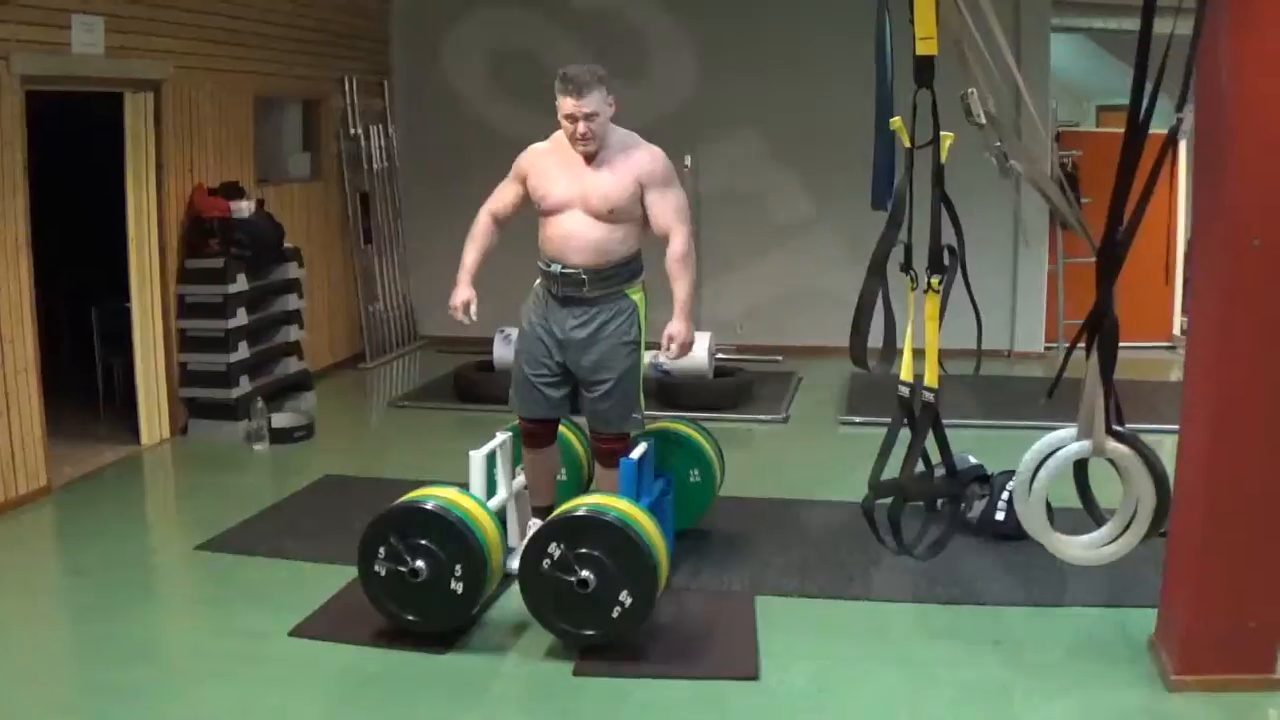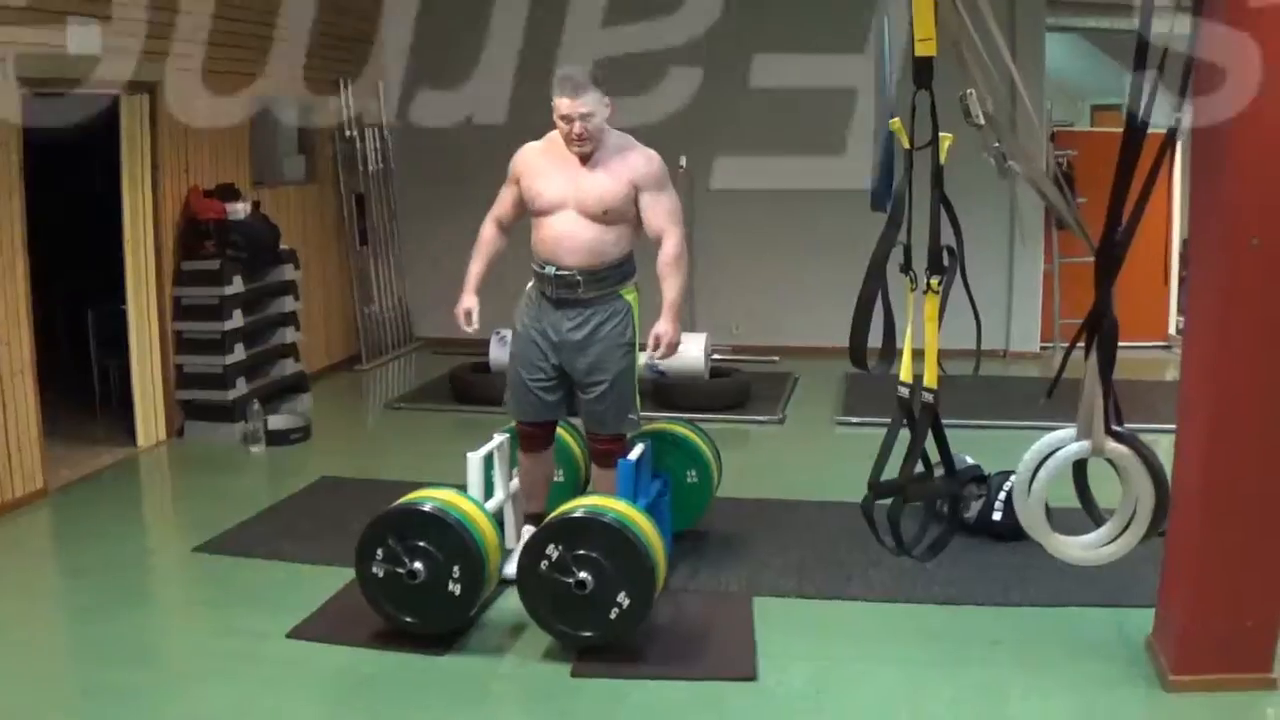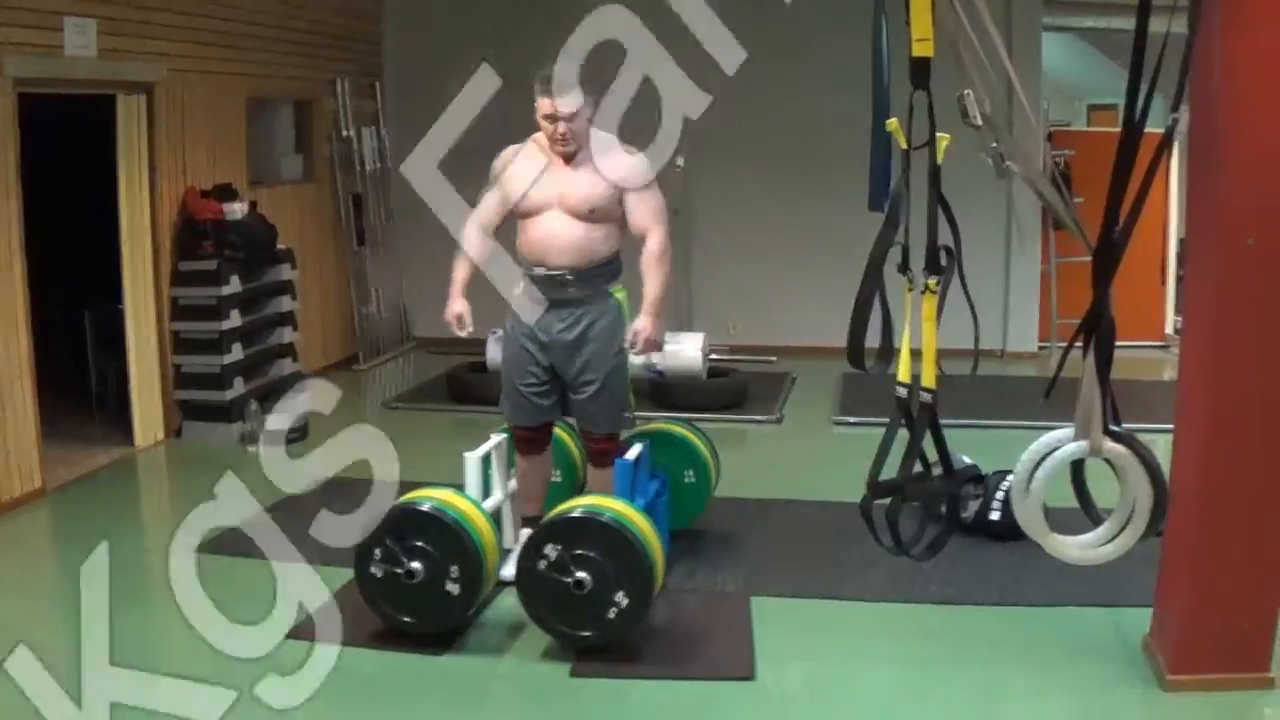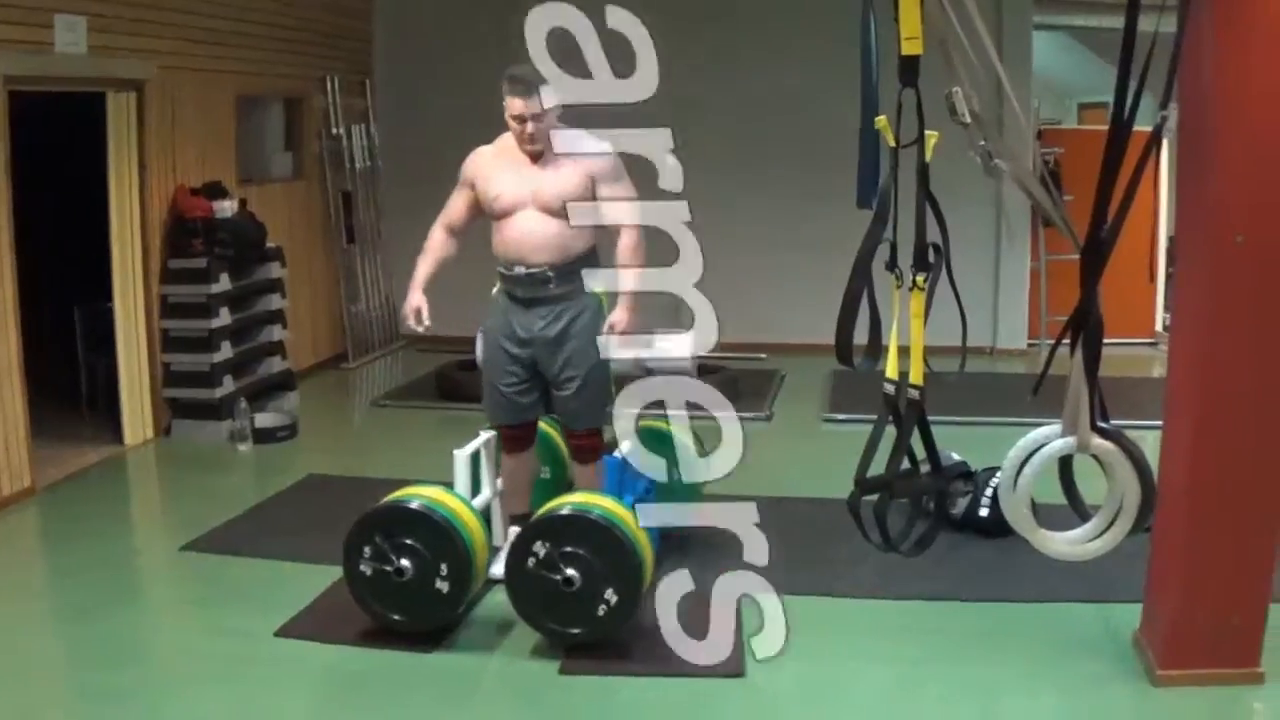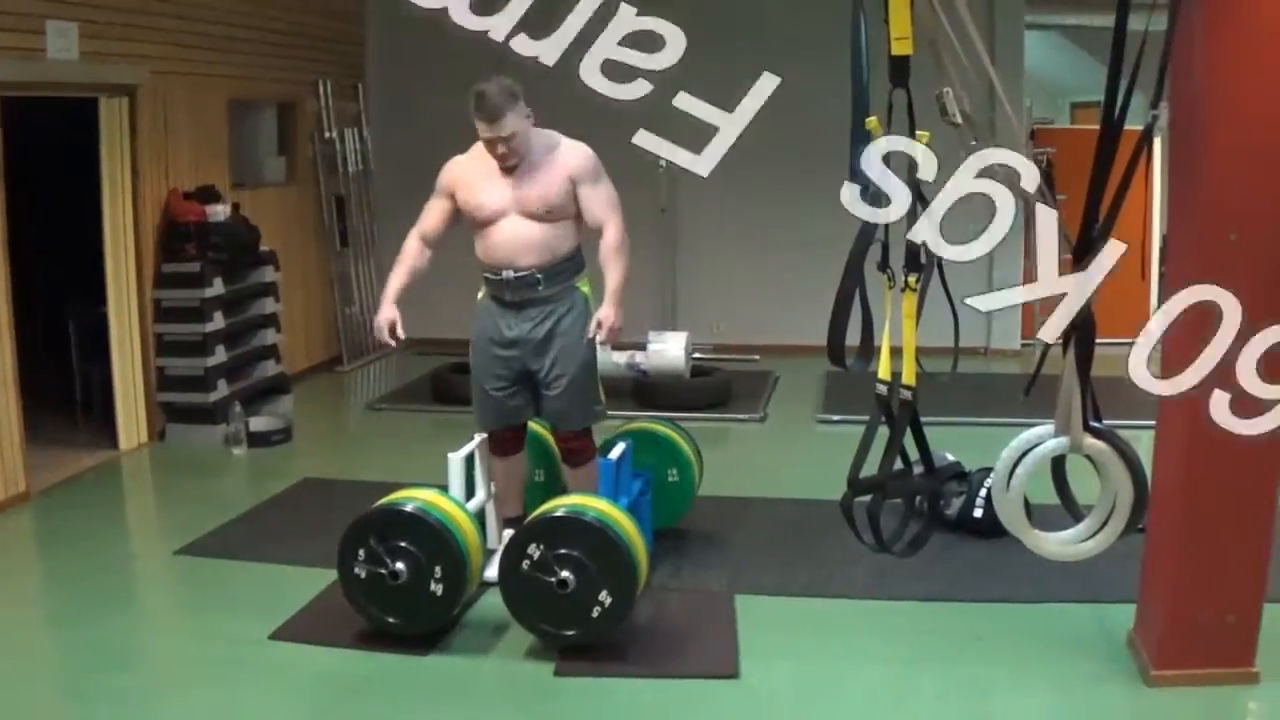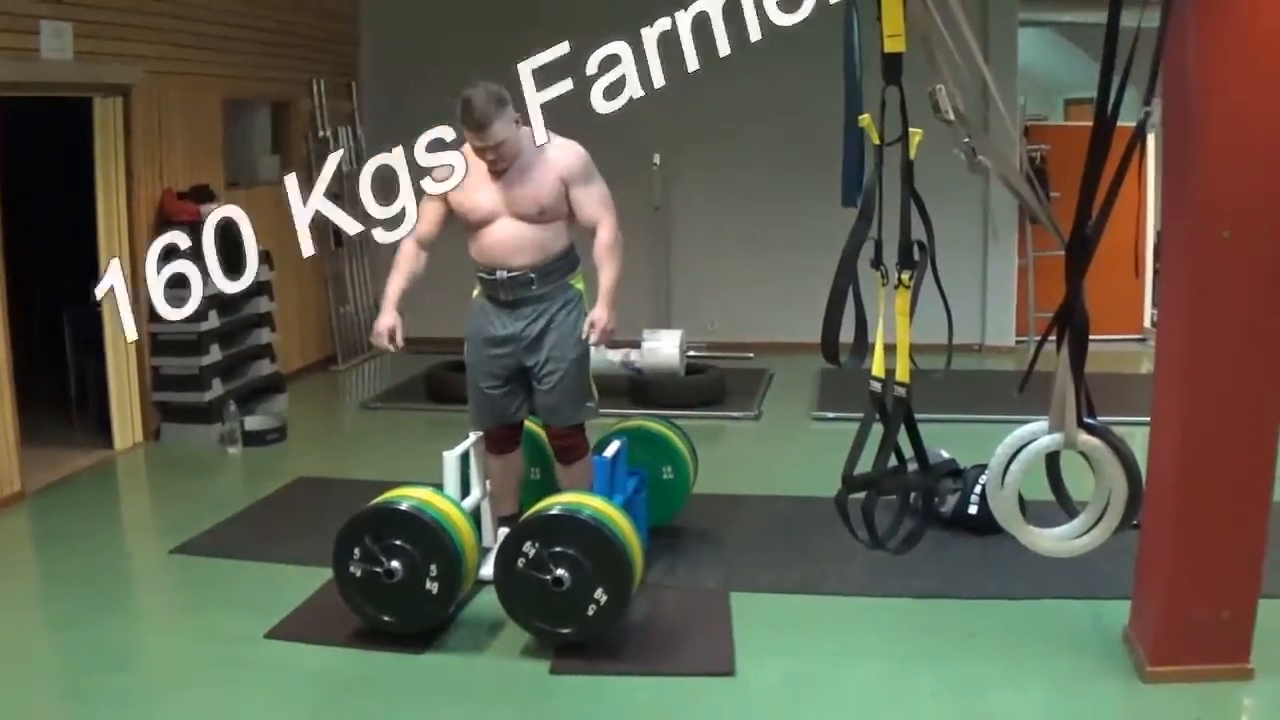
dt=0.2s
person 1, frame 1
left shoulder: (646, 161)
right shoulder: (536, 158)
left elbow: (678, 237)
right elbow: (491, 215)
left wrist: (681, 313)
right wrist: (464, 280)
left hip: (611, 307)
right hip: (546, 301)
left knee: (610, 433)
right knee: (535, 423)
right ankle: (540, 525)
person 1, frame 2
left shoulder: (640, 163)
right shoulder: (529, 159)
left elbow: (670, 240)
right elbow: (497, 223)
left wrist: (669, 314)
right wrist: (470, 287)
left hip: (605, 308)
right hip: (540, 304)
left knee: (606, 435)
right knee: (532, 426)
right ankle: (533, 531)
person 1, frame 3
left shoulder: (623, 163)
right shoulder: (513, 162)
left elbow: (654, 238)
right elbow: (480, 226)
left wrist: (650, 310)
right wrist: (458, 291)
left hip: (595, 306)
left knee: (599, 434)
right knee: (526, 429)
right ankle: (529, 534)
person 1, frame 4
left shoulder: (595, 158)
right shoulder: (482, 162)
left elbow: (628, 230)
right elbow: (447, 228)
left wrist: (625, 300)
right wrist: (418, 286)
left hip: (573, 303)
right hip: (508, 305)
left knee: (583, 429)
right knee: (512, 428)
right ankle: (518, 532)
person 1, frame 5
left shoulder: (574, 158)
right shoulder: (459, 172)
left elbow: (611, 229)
right elbow: (422, 239)
left wrist: (612, 300)
right wrist: (390, 299)
left hip: (560, 304)
right hip: (496, 309)
left knee: (572, 431)
right knee: (503, 431)
right ankle: (511, 535)
person 1, frame 6
left shoulder: (564, 157)
right shoulder: (450, 174)
left elbow: (605, 227)
right elbow: (416, 242)
left wrist: (604, 302)
right wrist: (389, 306)
left hip: (556, 304)
right hip: (491, 309)
left knee: (565, 428)
right knee: (498, 433)
right ankle: (506, 536)
